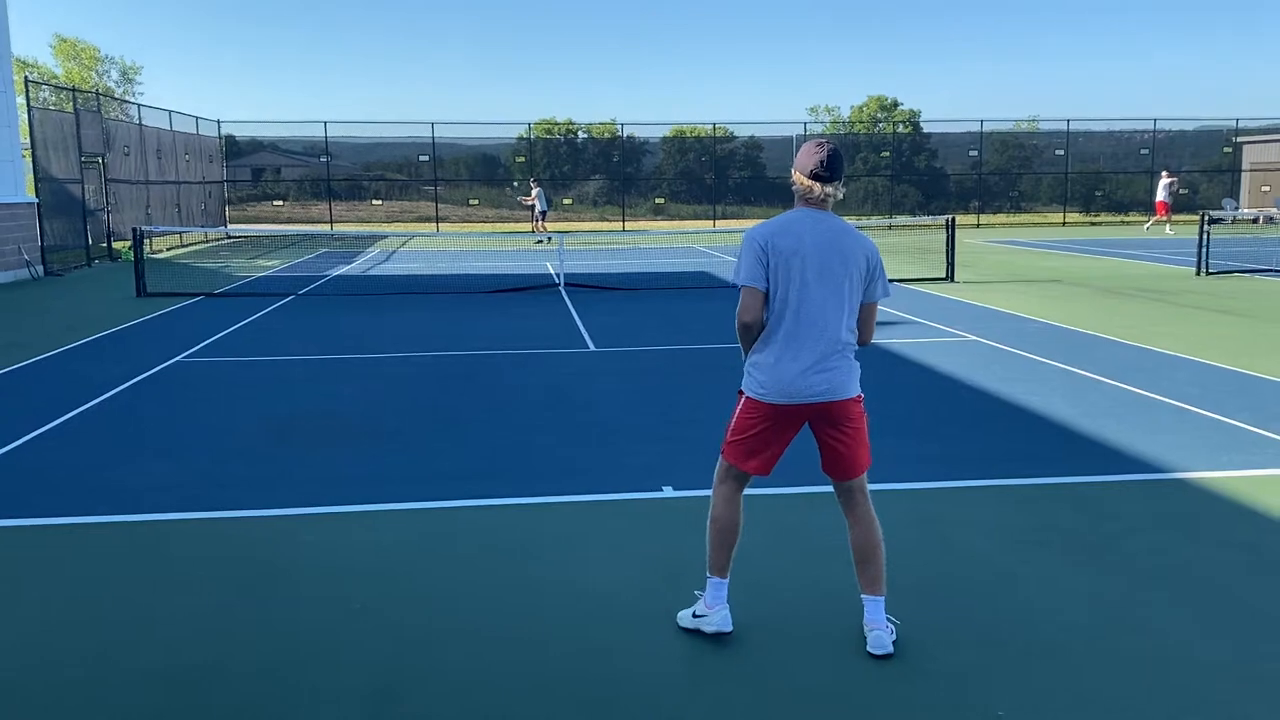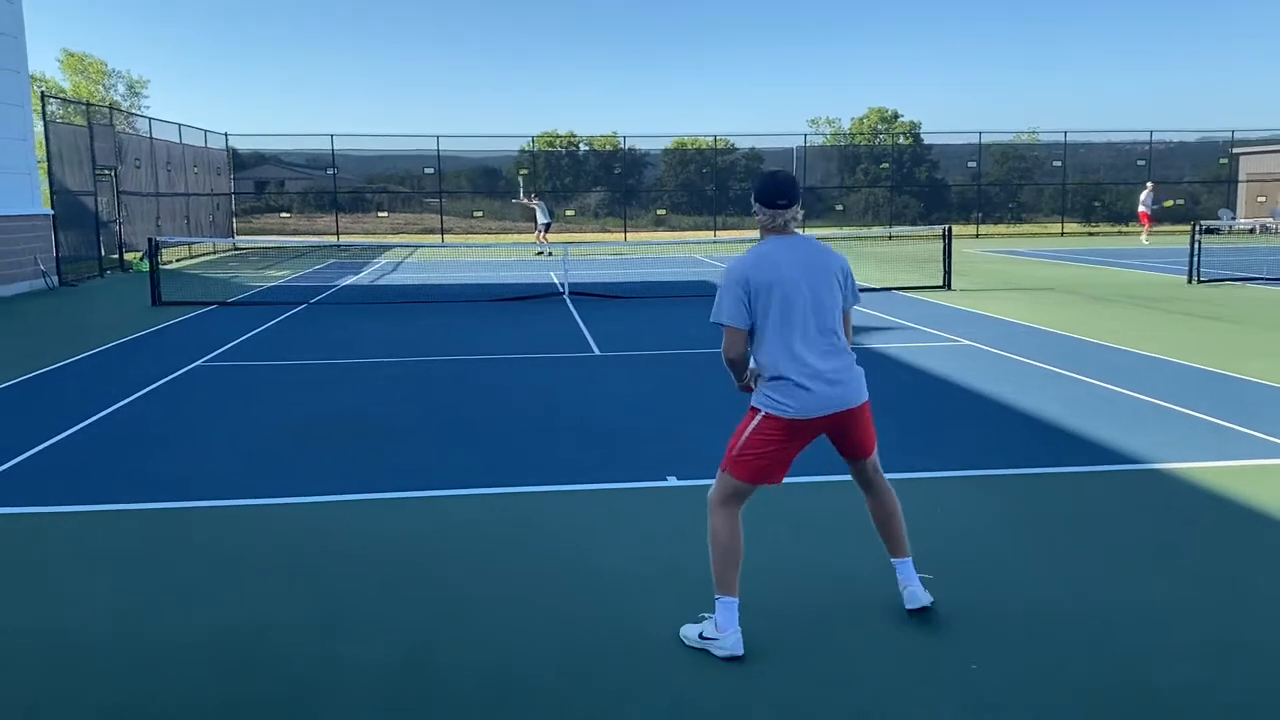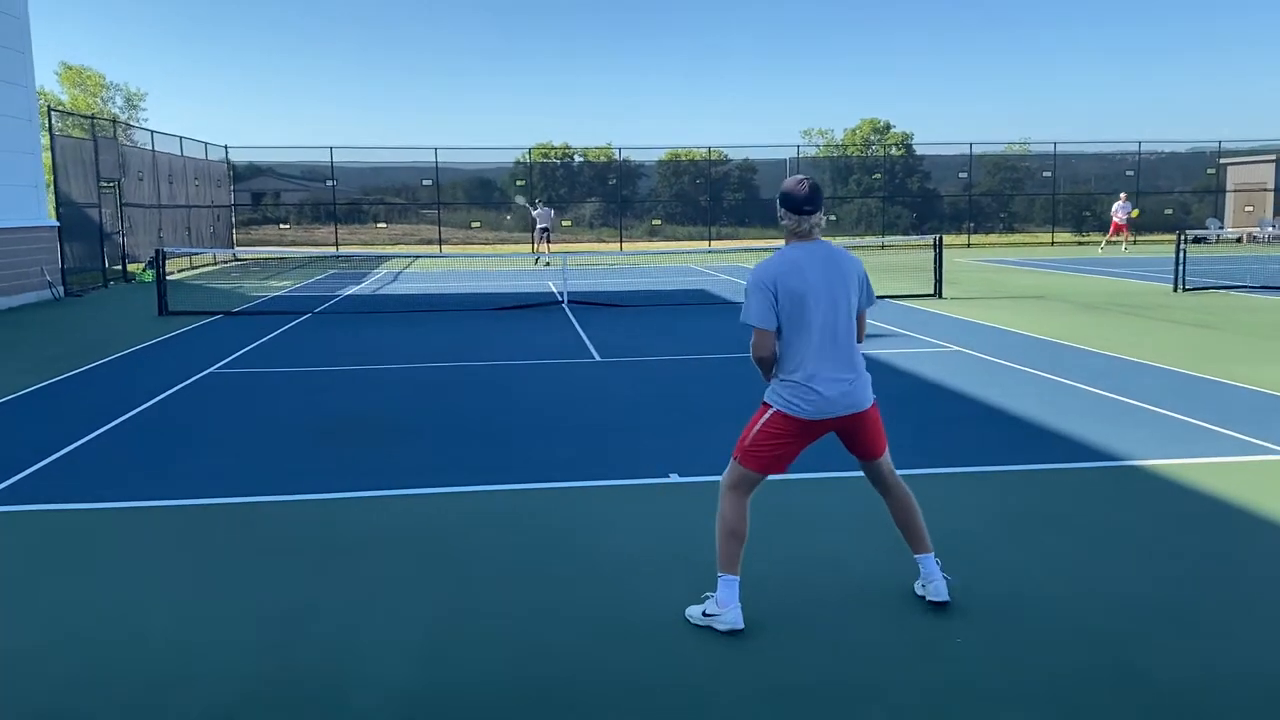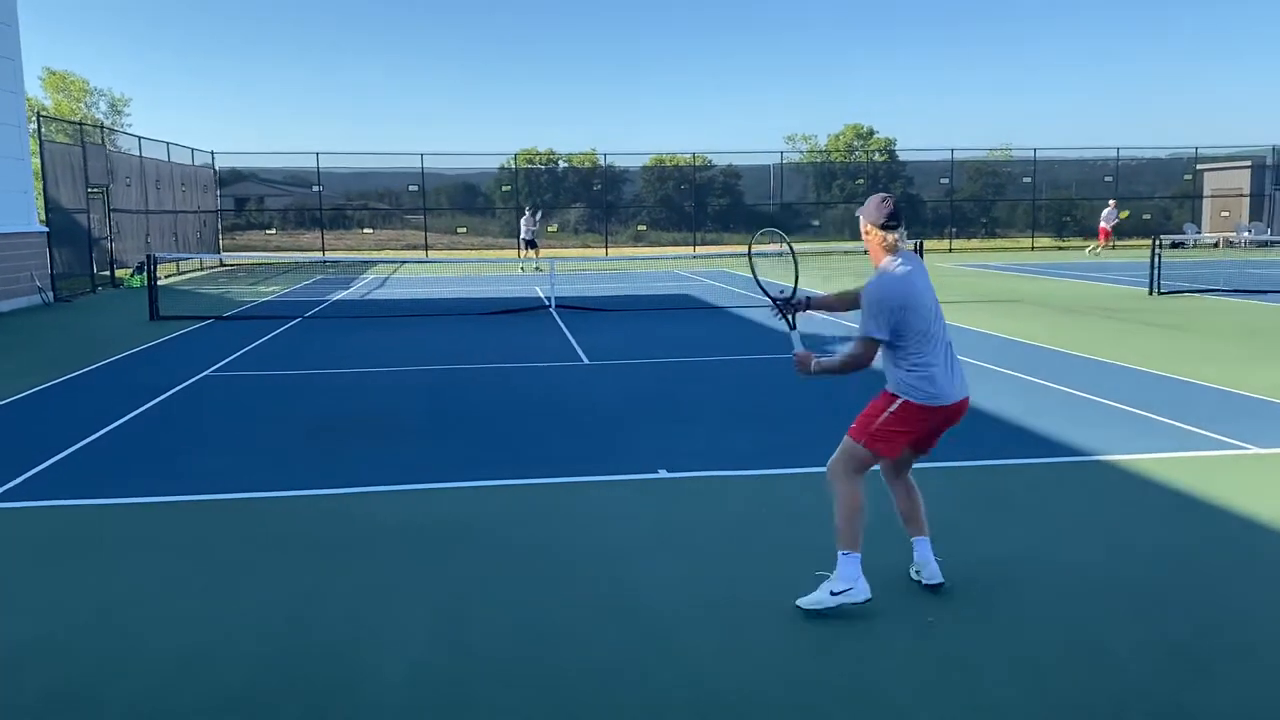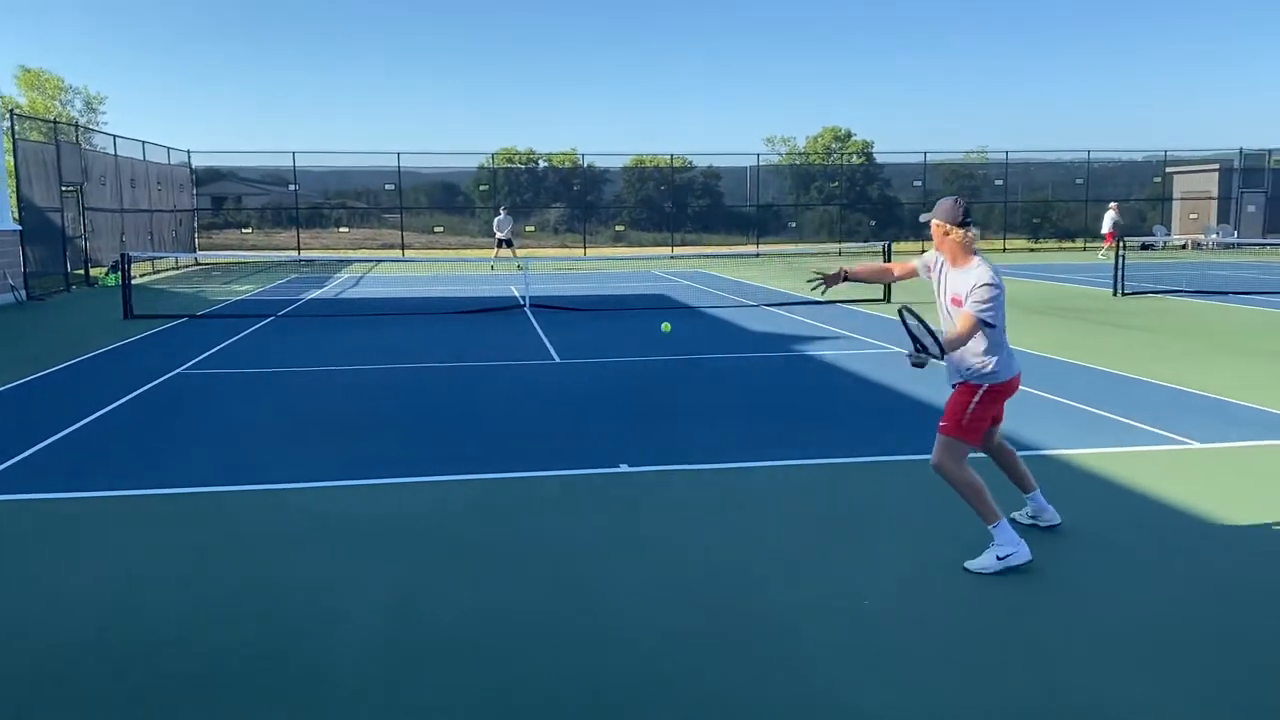
dt=0.5s
person 1, frame 1
left shoulder: (764, 236)
right shoulder: (863, 246)
left elbow: (749, 316)
right elbow: (865, 334)
left hip: (771, 386)
right hip: (839, 388)
left knee: (728, 484)
right knee: (856, 500)
left ankle: (714, 603)
right ankle: (877, 624)
person 1, frame 2
left shoulder: (742, 269)
right shoulder: (833, 259)
left elbow: (732, 351)
right elbow: (844, 333)
left wrist: (745, 378)
left hip: (785, 404)
right hip: (848, 394)
left knee: (724, 502)
right knee: (874, 481)
left ankle: (725, 626)
right ankle: (911, 584)
person 1, frame 3
left shoulder: (766, 273)
right shoulder: (851, 264)
left elbow: (762, 351)
left wrist: (774, 377)
left hip: (795, 403)
right hip: (856, 398)
left knee: (733, 488)
right knee: (888, 480)
left ankle: (726, 603)
right ankle: (932, 578)
person 1, frame 4
left shoulder: (884, 284)
right shoulder: (908, 264)
left elbow: (861, 358)
right elbow: (855, 299)
left wrist: (814, 366)
right wrist: (806, 302)
left hip: (918, 398)
right hip: (952, 393)
left knee: (842, 470)
right knee: (894, 466)
left ankle: (848, 577)
right ankle: (926, 563)
person 1, frame 5
left shoulder: (984, 280)
right shoulder: (942, 260)
left elbow: (962, 334)
right elbow: (893, 271)
right wrist: (843, 274)
left hip: (987, 379)
right hip: (976, 377)
left knee: (946, 461)
right knee: (989, 442)
left ankle: (1008, 545)
right ankle: (1040, 508)
